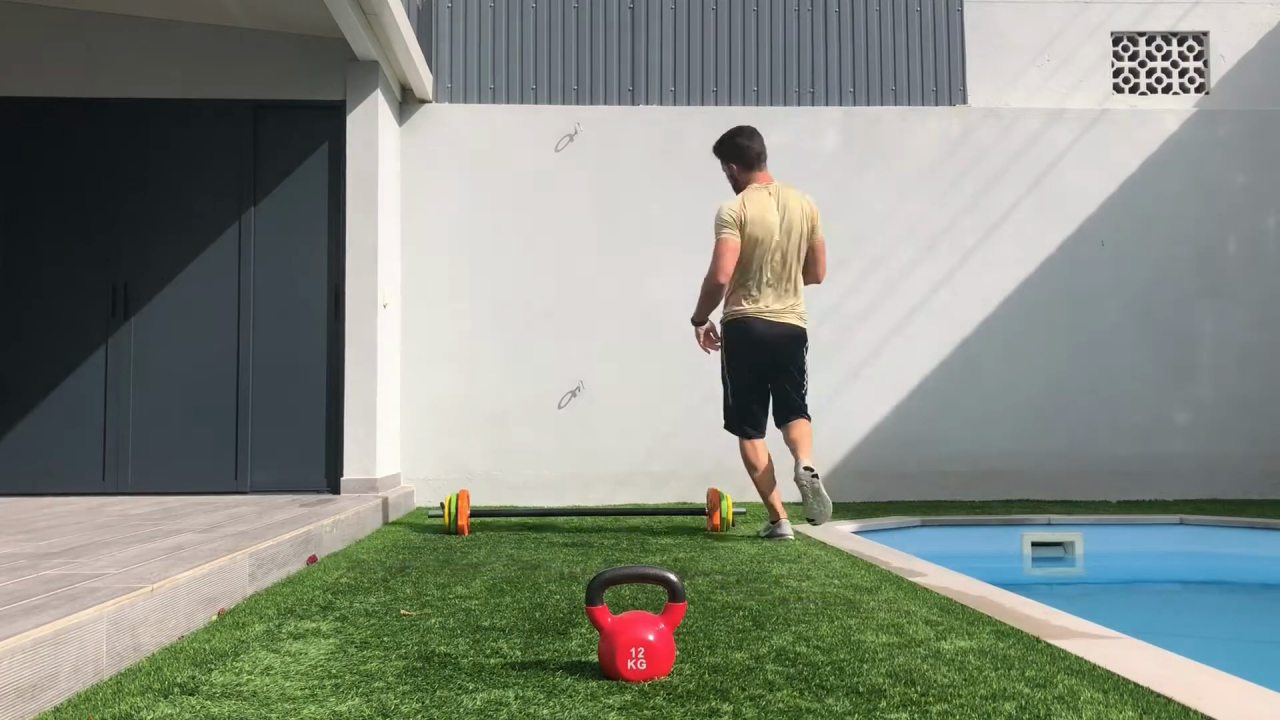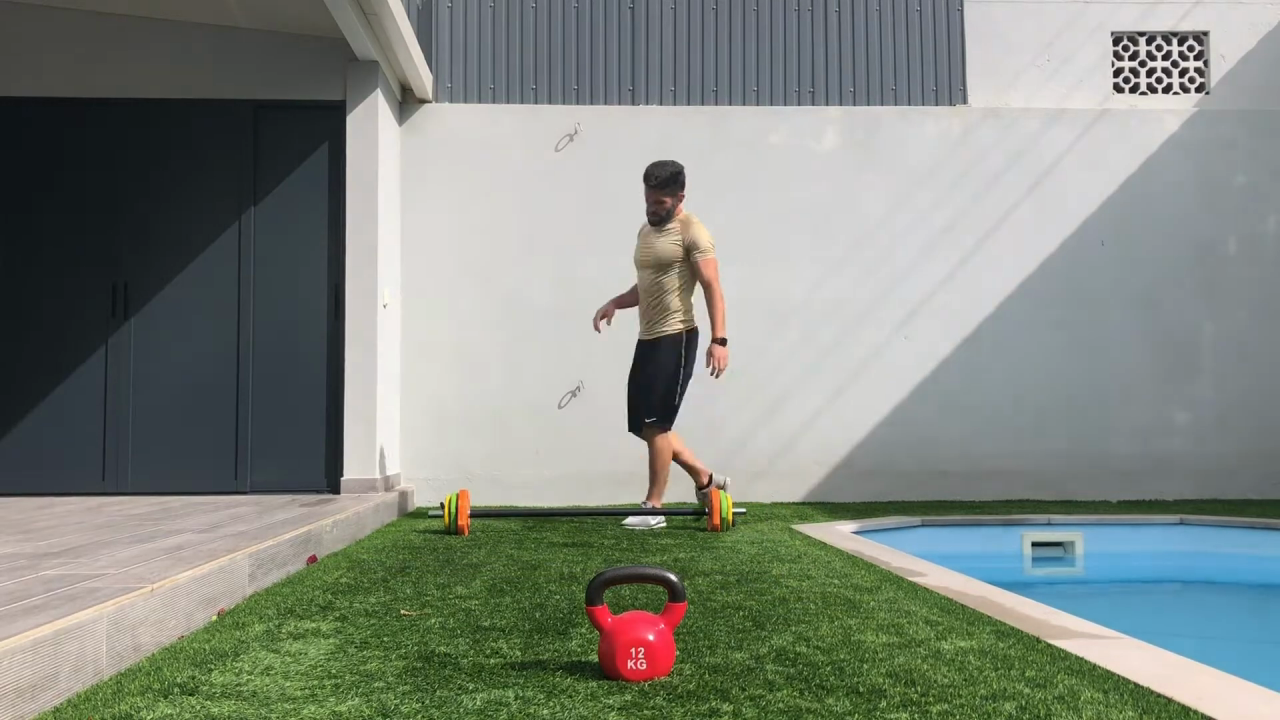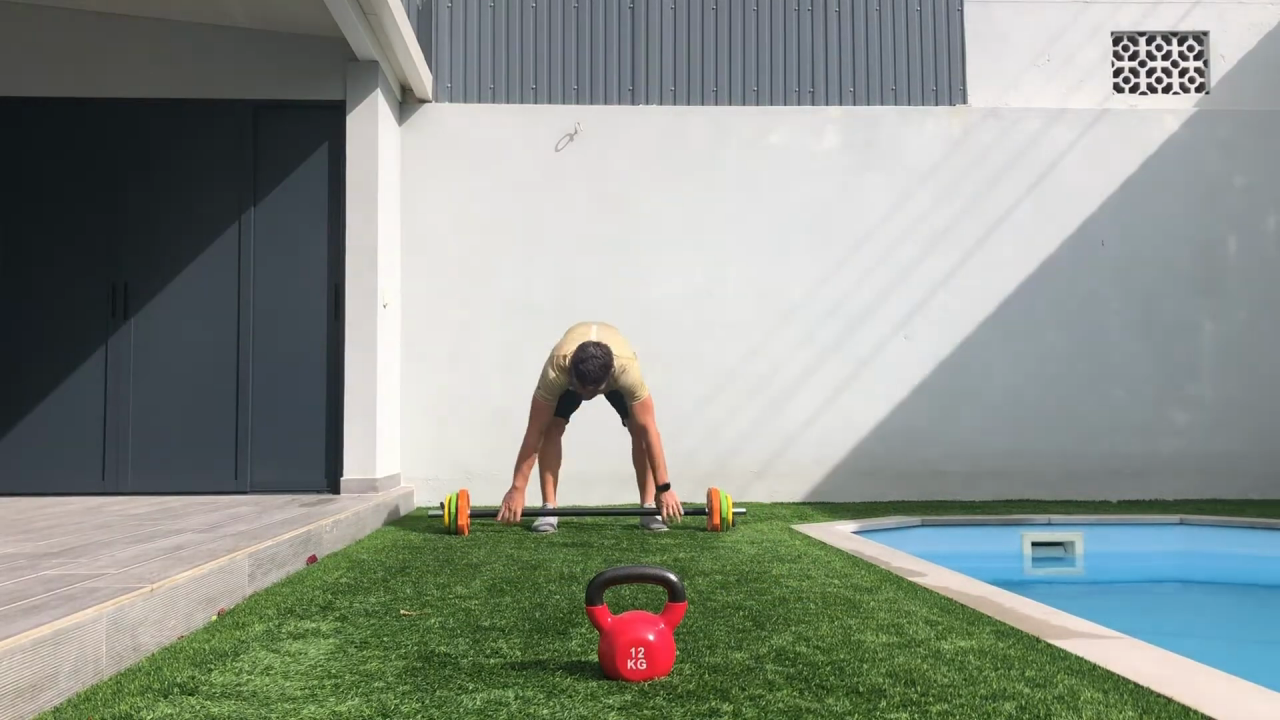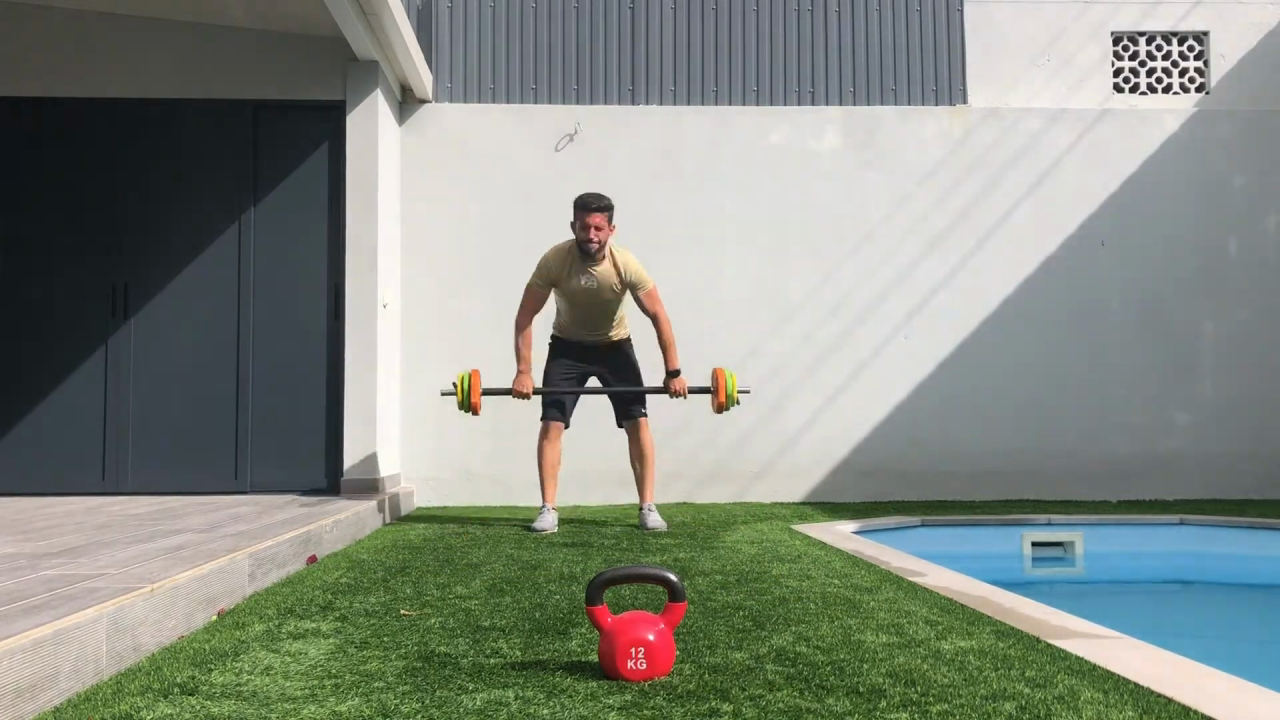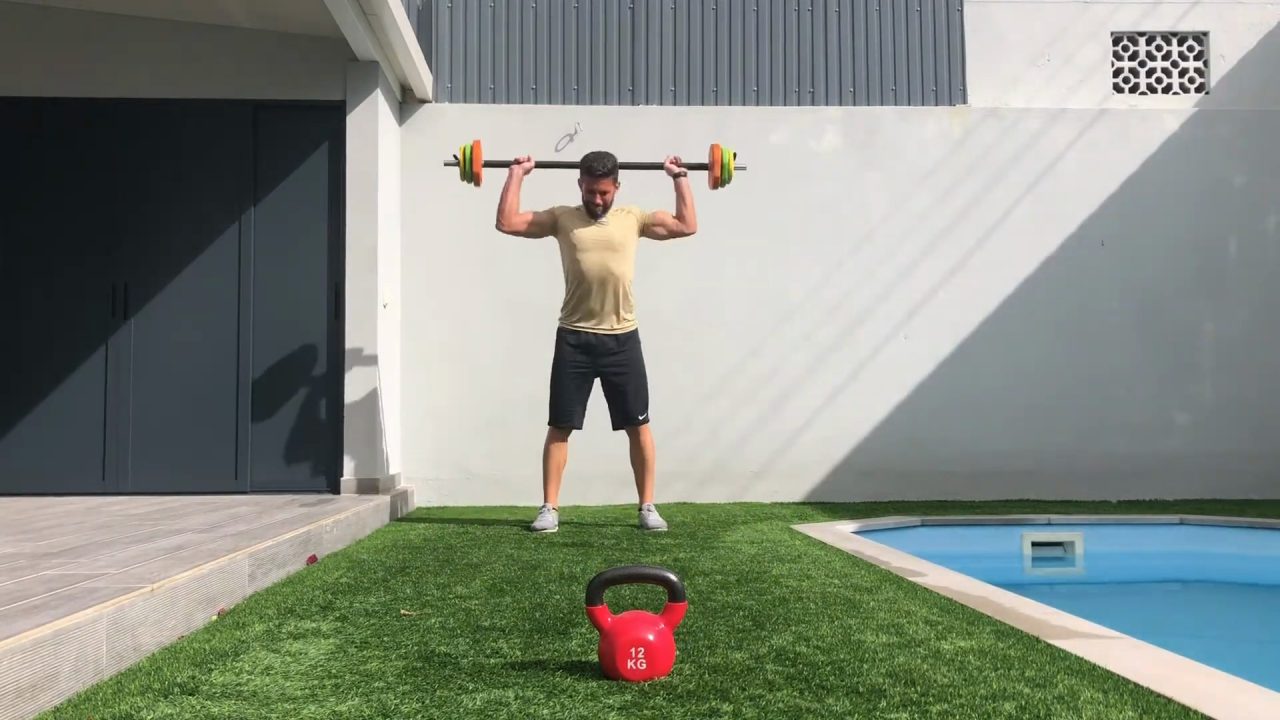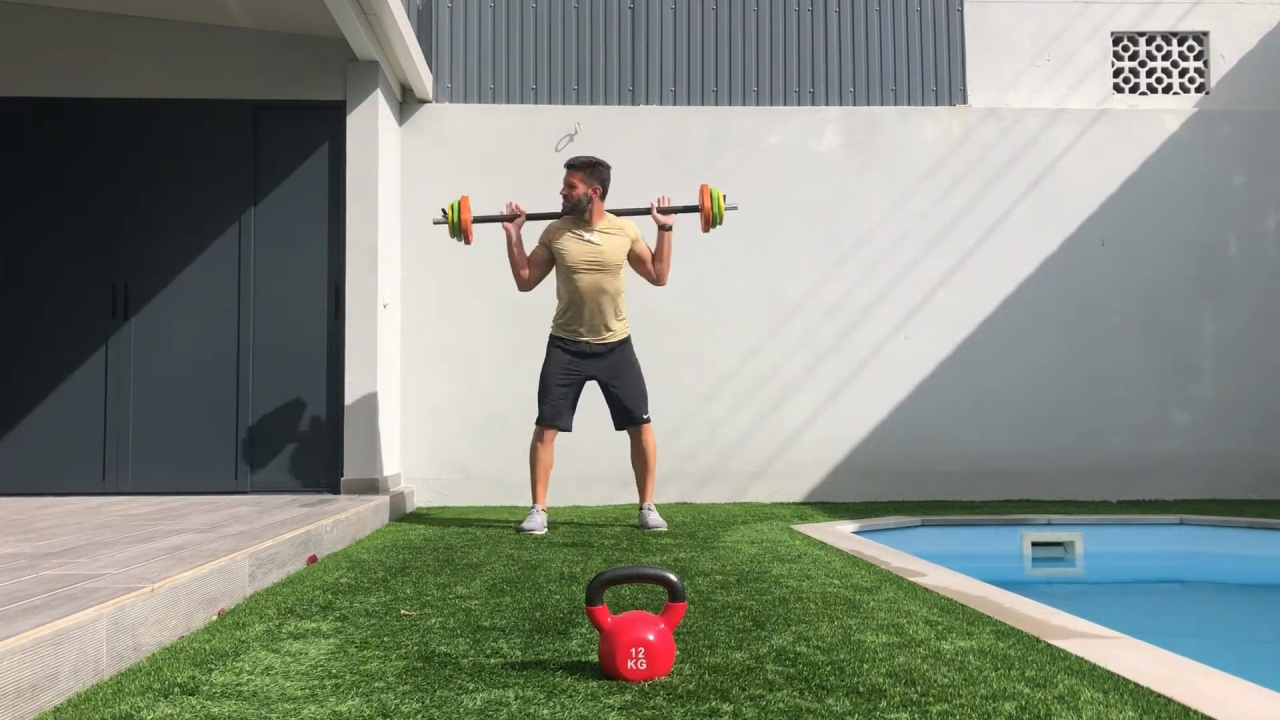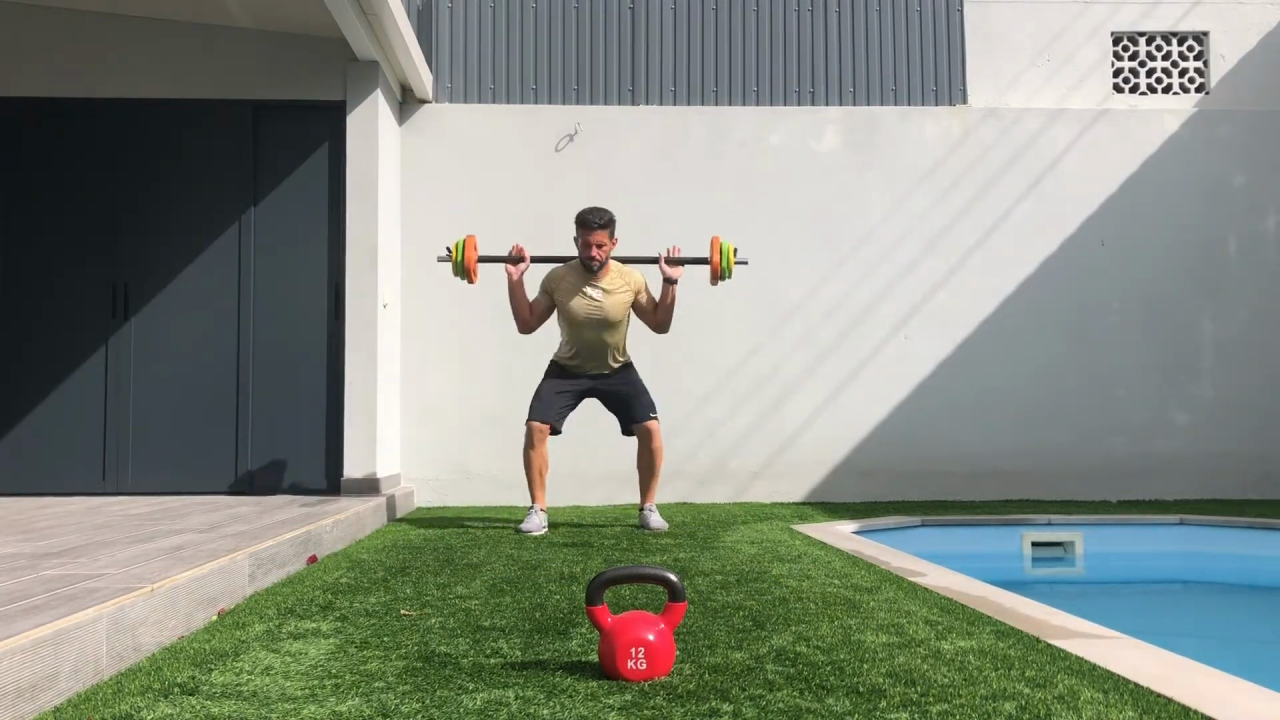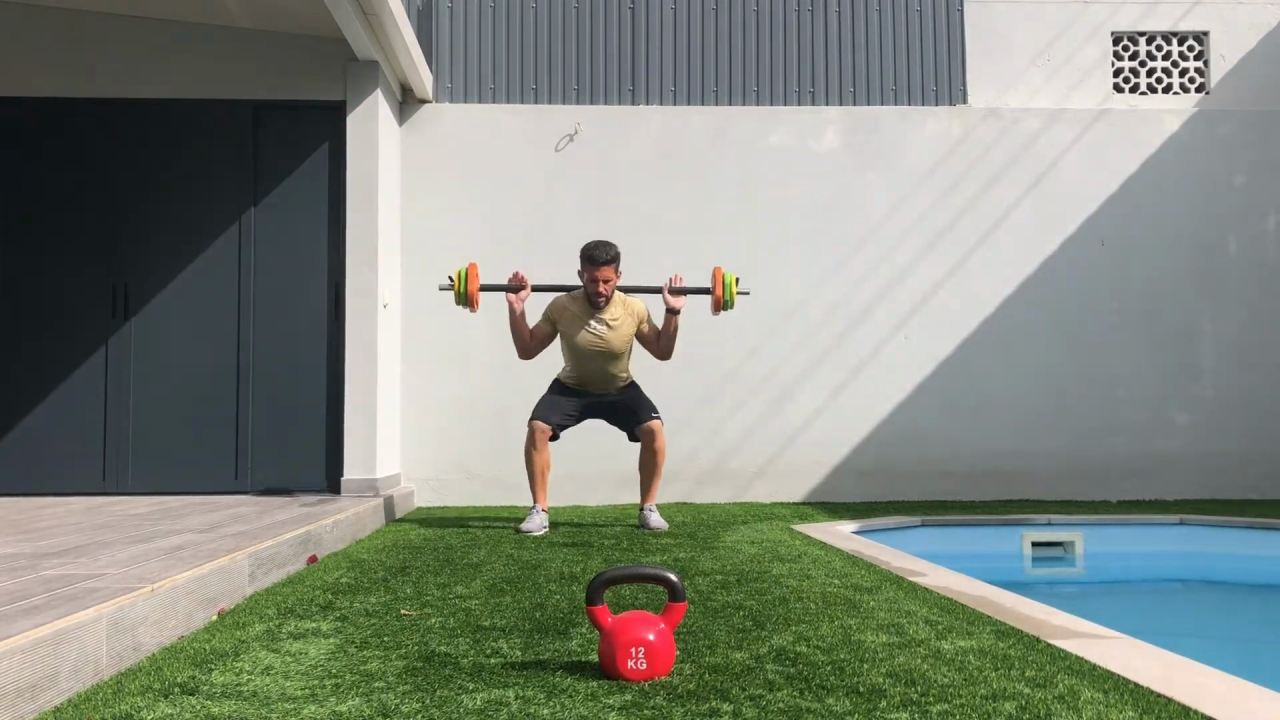
dt=0.5s
person 1, frame 1
left shoulder: (735, 210)
right shoulder: (803, 206)
left elbow: (720, 278)
right elbow: (817, 270)
left wrist: (699, 318)
left hip: (745, 329)
right hip: (790, 328)
left knee: (750, 431)
right knee: (795, 413)
left ankle: (778, 517)
right ankle: (806, 468)
person 1, frame 2
left shoulder: (692, 231)
right shoulder: (646, 231)
left elbow: (712, 287)
left wrist: (719, 340)
right wrist: (613, 303)
left hip: (673, 340)
right hip: (647, 340)
left knee: (656, 425)
right knee: (643, 427)
left ankle: (654, 509)
right ankle: (708, 481)
person 1, frame 3
left shoulder: (627, 370)
right shoulder: (556, 371)
left elbow: (649, 430)
right elbow: (533, 433)
left wrist: (664, 488)
right wrist: (516, 490)
left hip: (614, 360)
right hip: (570, 366)
left knee: (638, 428)
right knee: (552, 428)
left ankle: (648, 507)
right ankle: (549, 508)
person 1, frame 4
left shoulder: (626, 264)
right shoulder: (555, 260)
left elbow: (658, 316)
right elbow: (525, 316)
left wrist: (673, 371)
right wrist: (523, 370)
left hip: (614, 346)
right hip: (567, 347)
left knee: (637, 422)
right knee: (552, 424)
left ankle: (648, 508)
right ankle: (548, 510)
person 1, frame 5
left shoulder: (632, 217)
right shoulder: (562, 217)
left elbow: (687, 226)
right elbow: (506, 223)
left wrist: (679, 178)
right wrist: (516, 175)
left hip: (622, 338)
right hip: (574, 339)
left knee: (638, 425)
right knee: (560, 426)
left ankle: (647, 507)
right ankle: (549, 508)
person 1, frame 6
left shoulder: (625, 231)
right shoulder: (554, 232)
left elbow: (659, 276)
right elbow: (525, 281)
left wrist: (664, 228)
right wrist: (513, 234)
left hip: (614, 346)
right hip: (566, 346)
left knee: (641, 425)
right knee: (547, 427)
left ankle: (648, 507)
right ankle: (538, 509)
person 1, frame 7
left shoulder: (630, 279)
right shoulder: (558, 279)
left elbow: (660, 325)
right elbow: (526, 325)
left wrist: (670, 285)
right wrist: (516, 282)
left hip: (616, 370)
right hip: (568, 370)
left knee: (650, 428)
right knee: (536, 427)
left ankle: (648, 507)
right ankle: (539, 510)
person 1, frame 8
left shoulder: (633, 310)
right shoulder: (561, 308)
left elbow: (662, 352)
right elbow: (527, 350)
left wrist: (673, 314)
right wrist: (517, 310)
left hip: (620, 389)
right hip: (571, 388)
left knee: (654, 429)
right knee: (537, 428)
left ankle: (648, 508)
right ankle: (540, 509)
